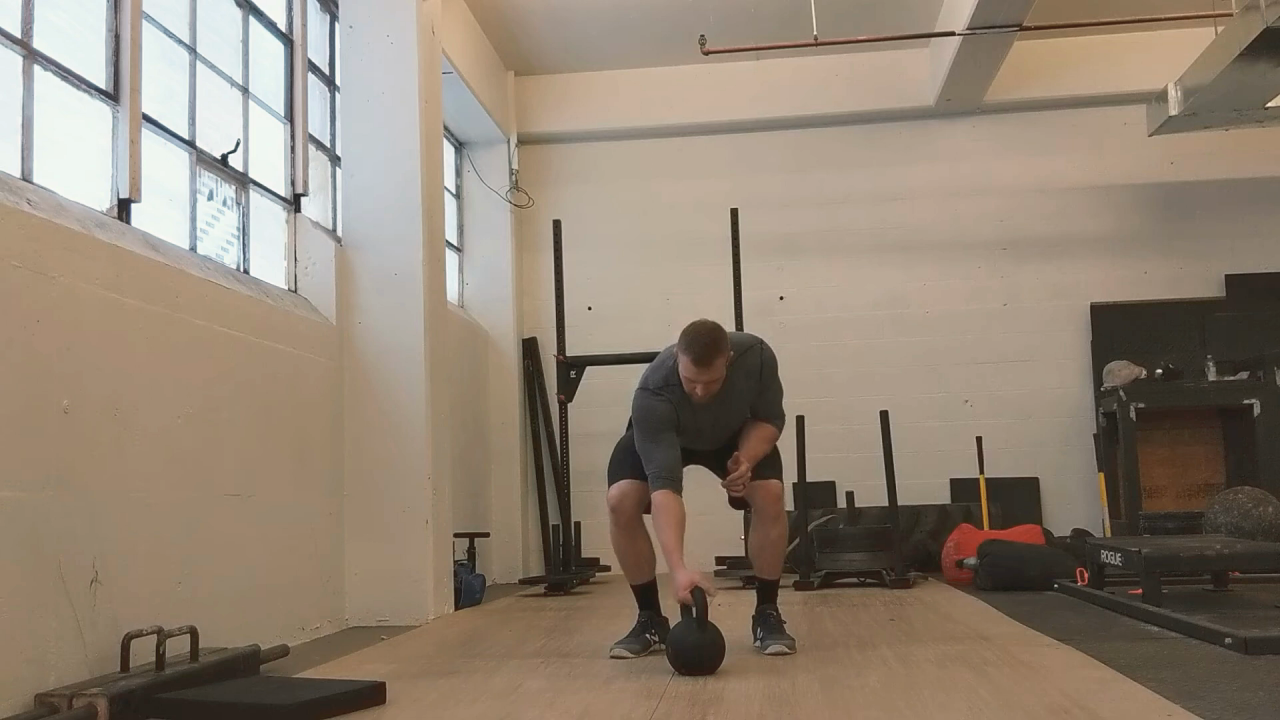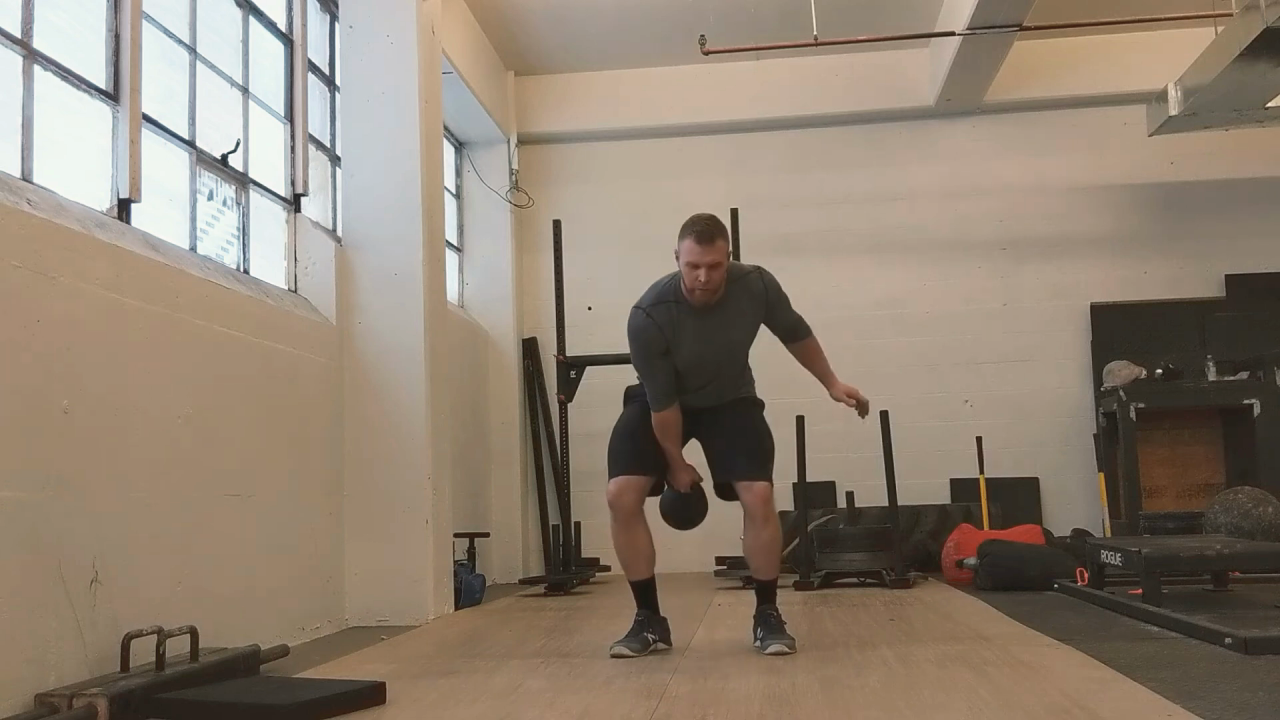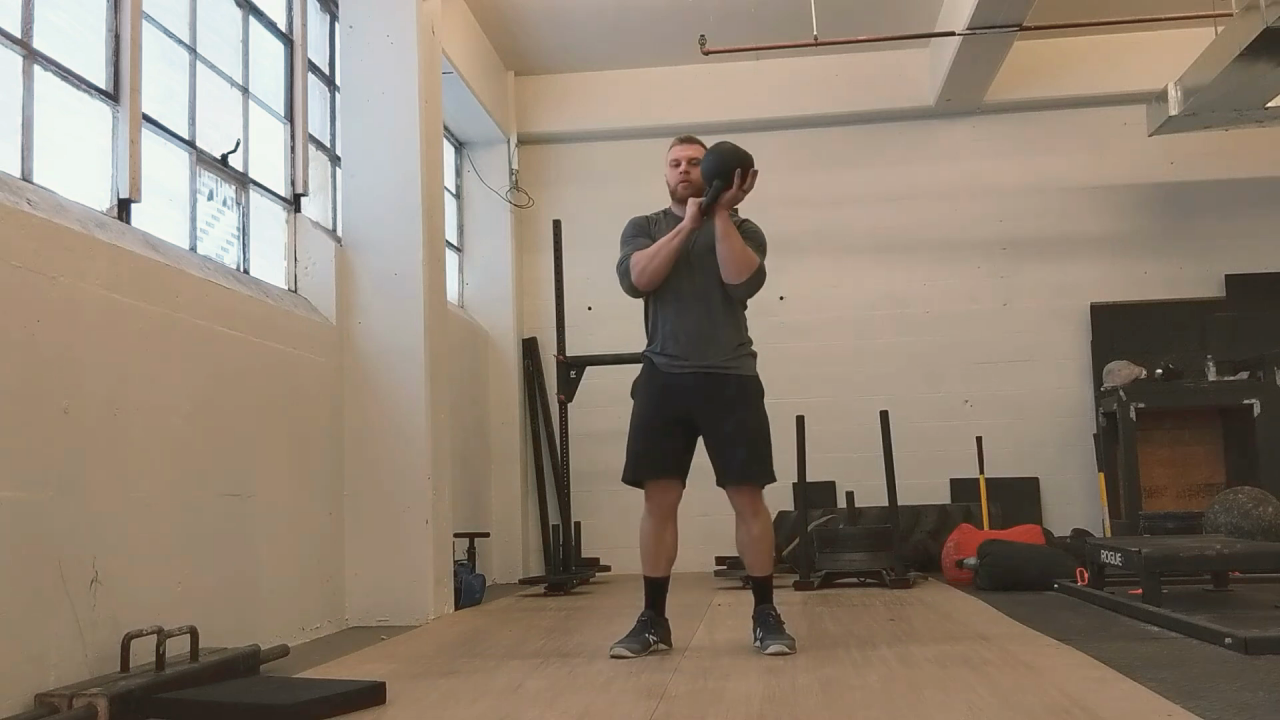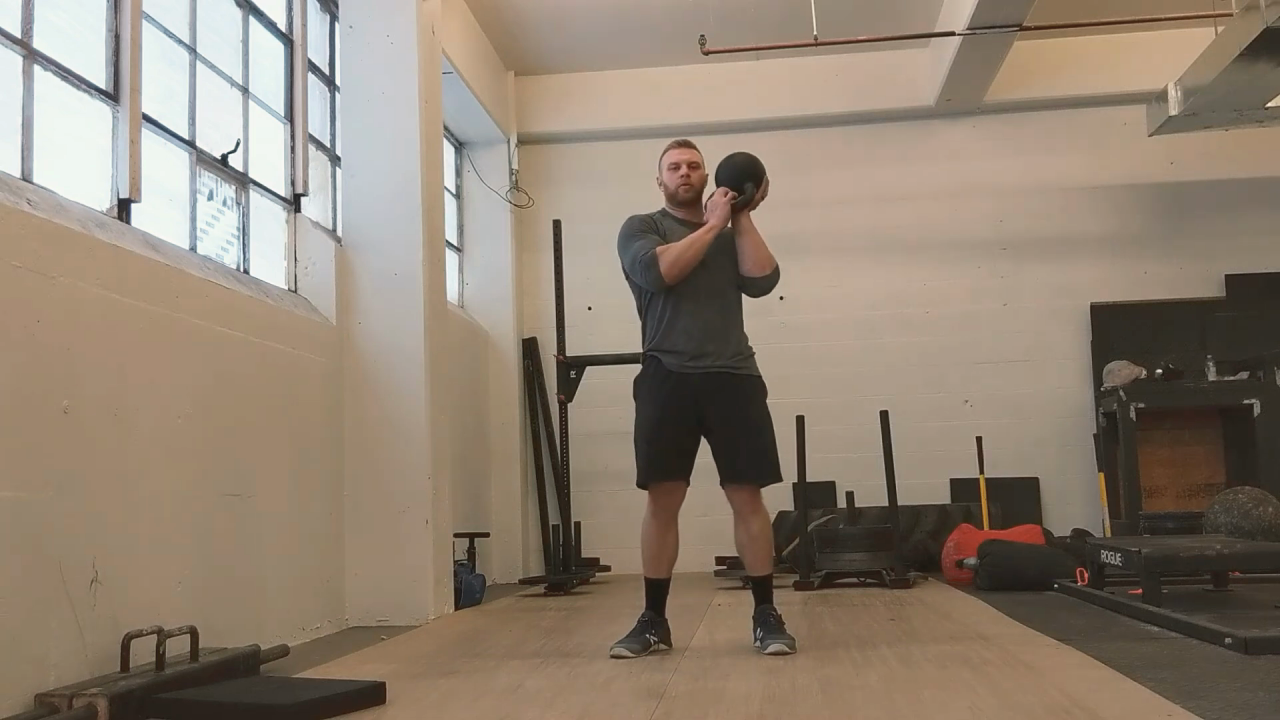
dt=1s
person 1, frame 1
left shoulder: (756, 356)
right shoulder: (653, 393)
left elbow: (770, 418)
right elbow: (664, 485)
left wrist: (746, 459)
right wrist: (678, 568)
left hip: (734, 433)
right hip: (660, 437)
left knee: (769, 494)
right knee: (621, 501)
left ankle: (767, 615)
right ankle: (650, 619)
person 1, frame 2
left shoulder: (757, 286)
right shoulder: (648, 316)
left elbow: (795, 333)
right elbow: (662, 401)
left wrist: (832, 384)
right wrist: (676, 464)
left hip: (731, 402)
right hip: (658, 403)
left knee: (759, 497)
right knee: (621, 496)
left ankle: (767, 616)
right ankle: (649, 620)
person 1, frame 3
left shoulder: (742, 229)
right shoulder: (644, 227)
left elbow: (743, 282)
right elbow: (636, 279)
left wrist: (720, 215)
right wrist: (686, 224)
left hip: (730, 379)
right hip: (663, 379)
left knee: (748, 497)
right knee: (659, 499)
left ankle: (765, 615)
right ankle: (653, 620)
person 1, frame 4
left shoulder: (732, 234)
right shoulder: (640, 228)
left elbow: (762, 281)
right elbow: (659, 271)
left wrist: (742, 217)
right wrist: (712, 225)
left hip: (733, 378)
right hip: (667, 380)
left knee: (747, 496)
right knee: (662, 499)
left ankle: (765, 614)
right ankle: (654, 619)
